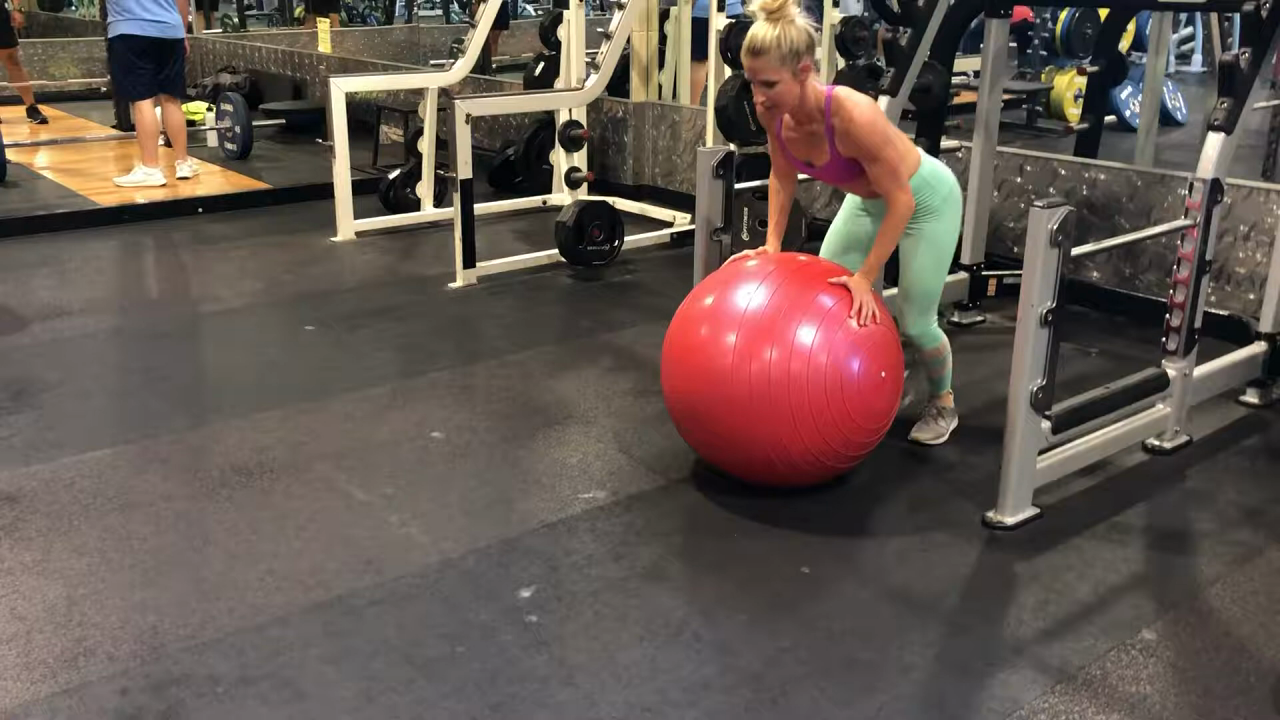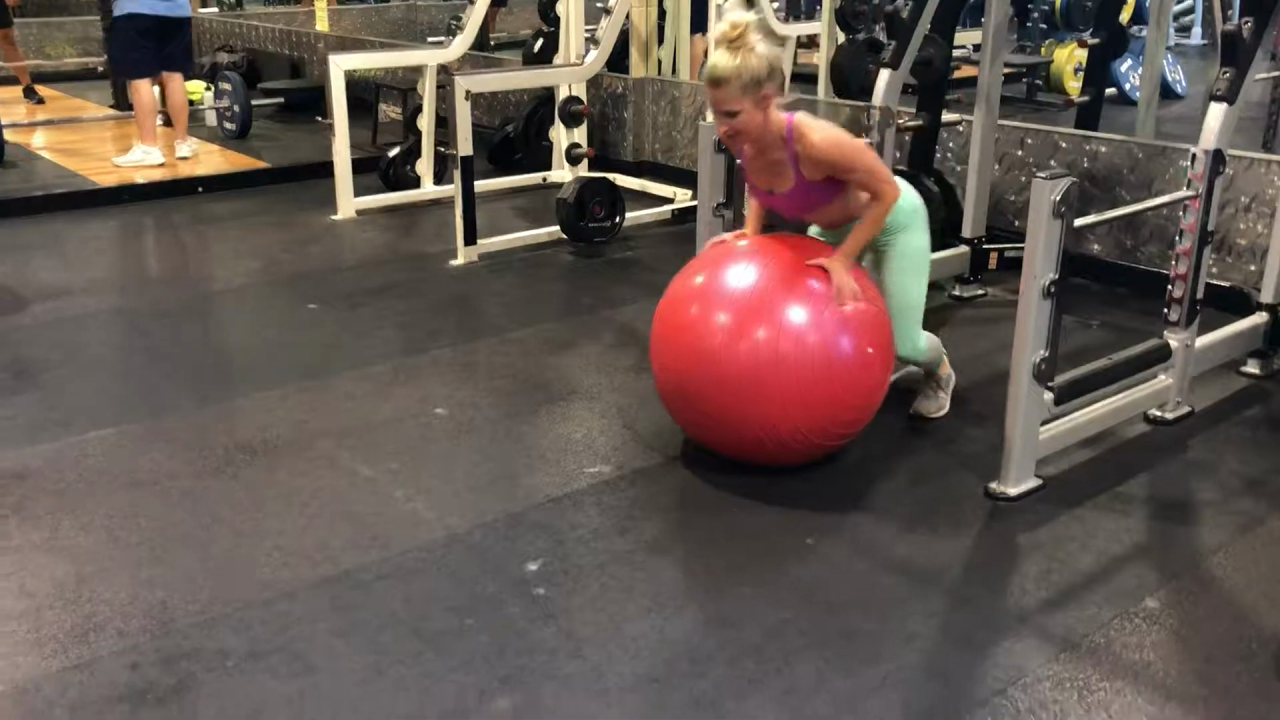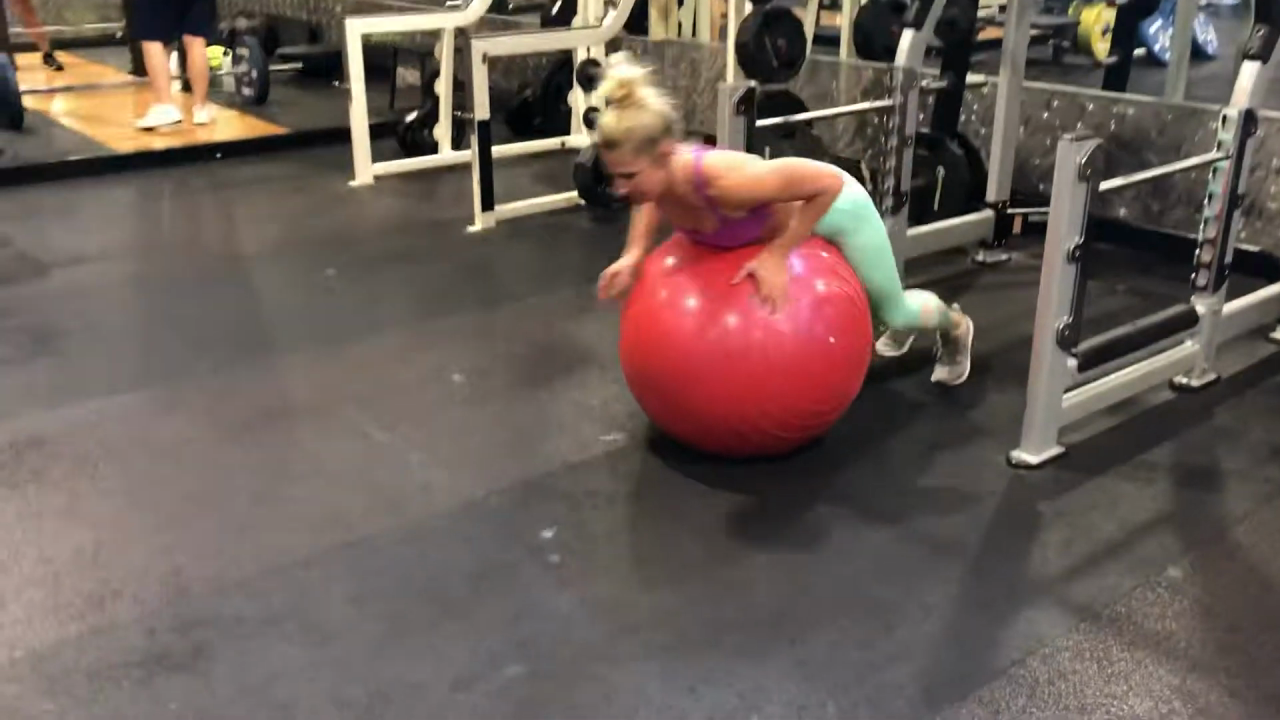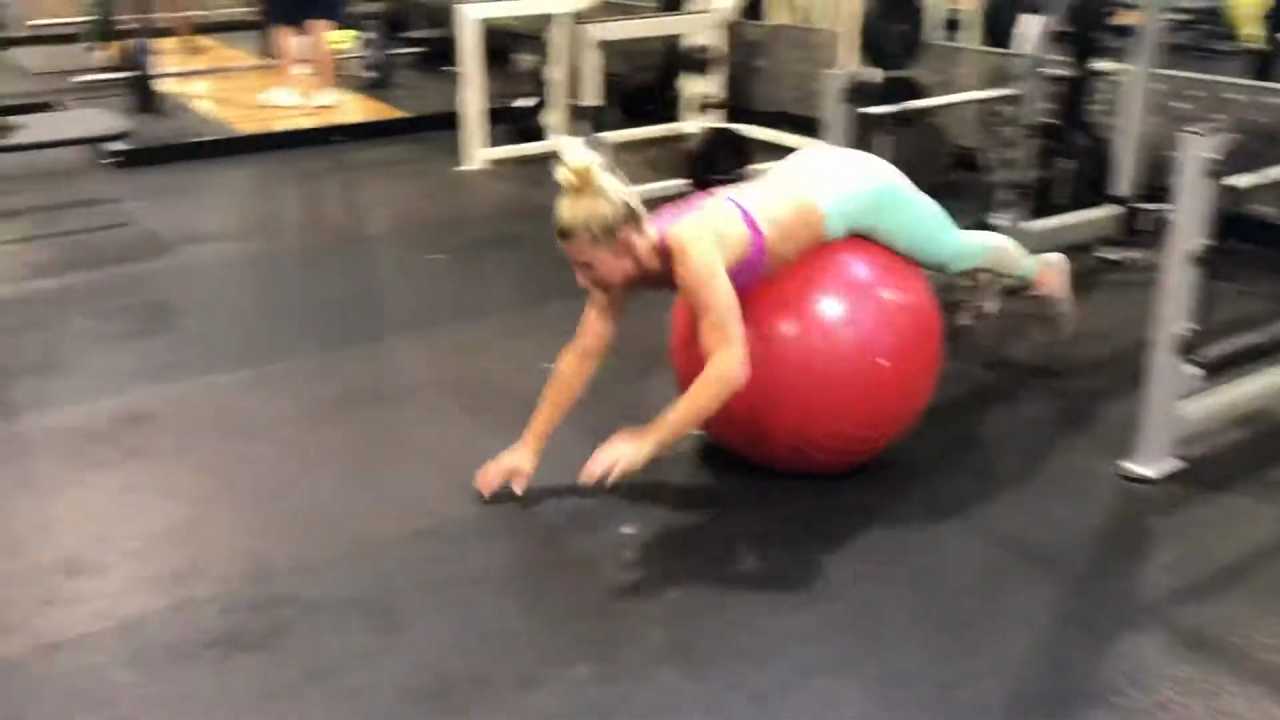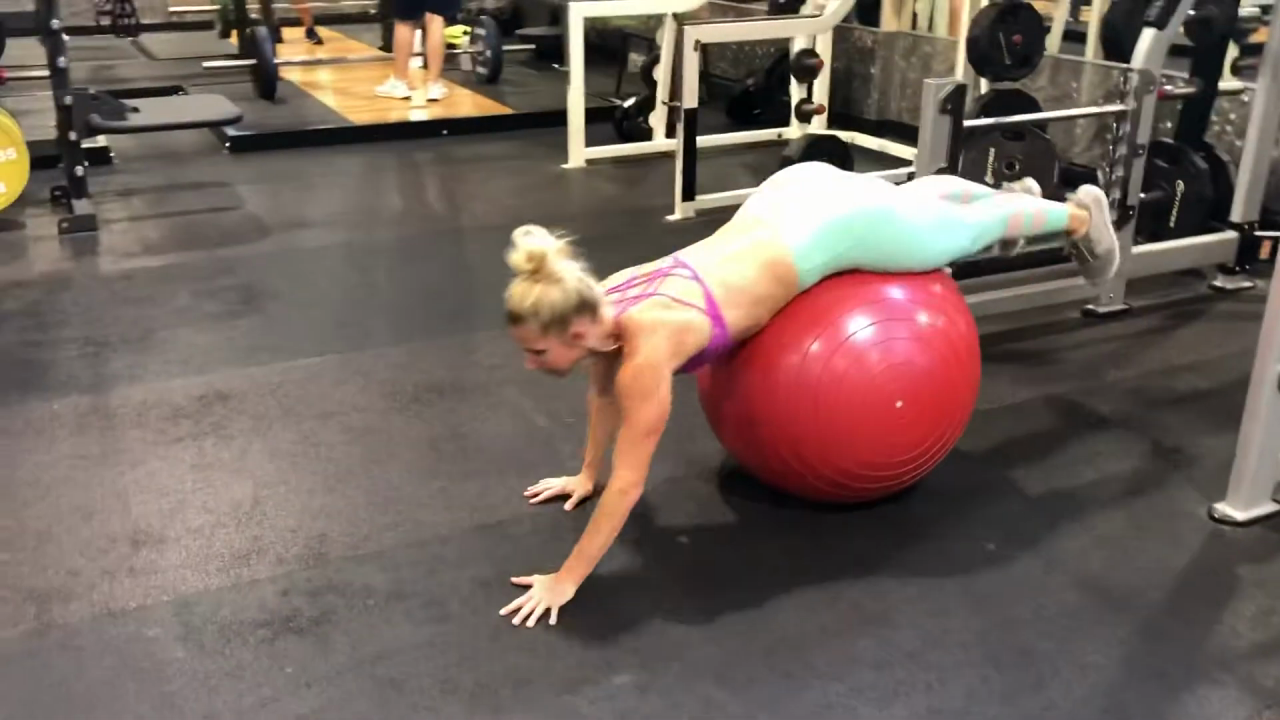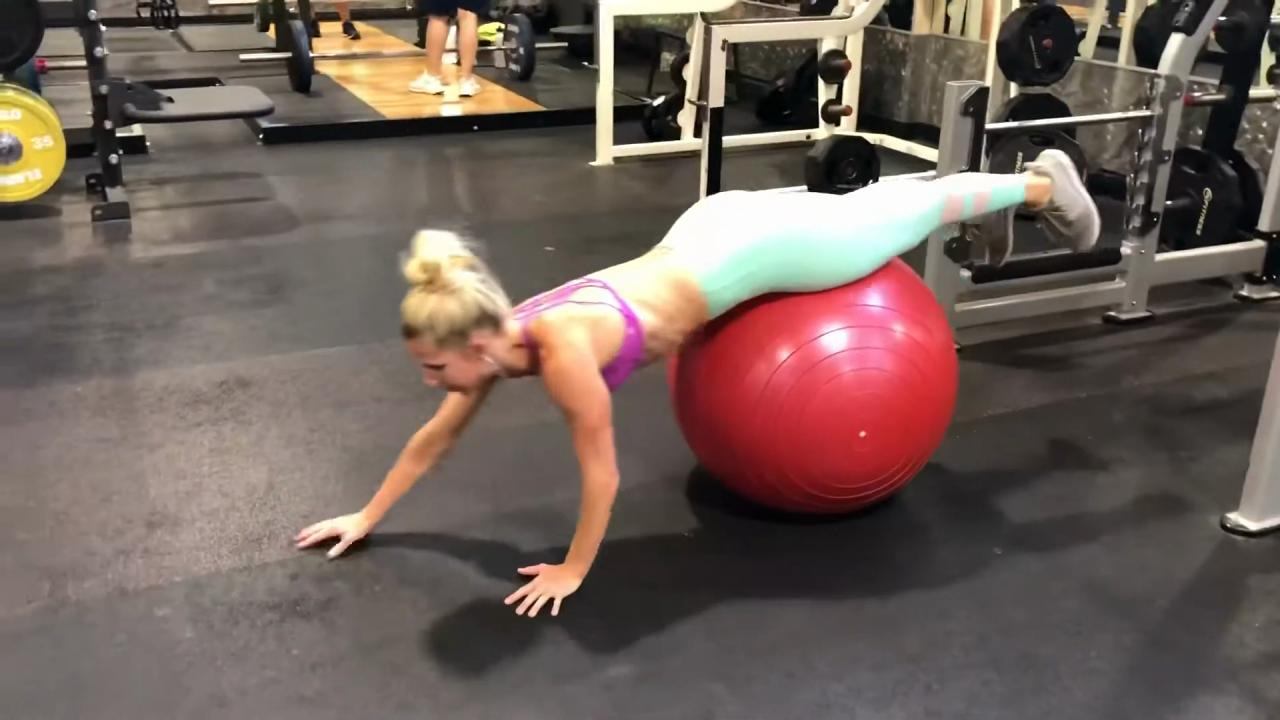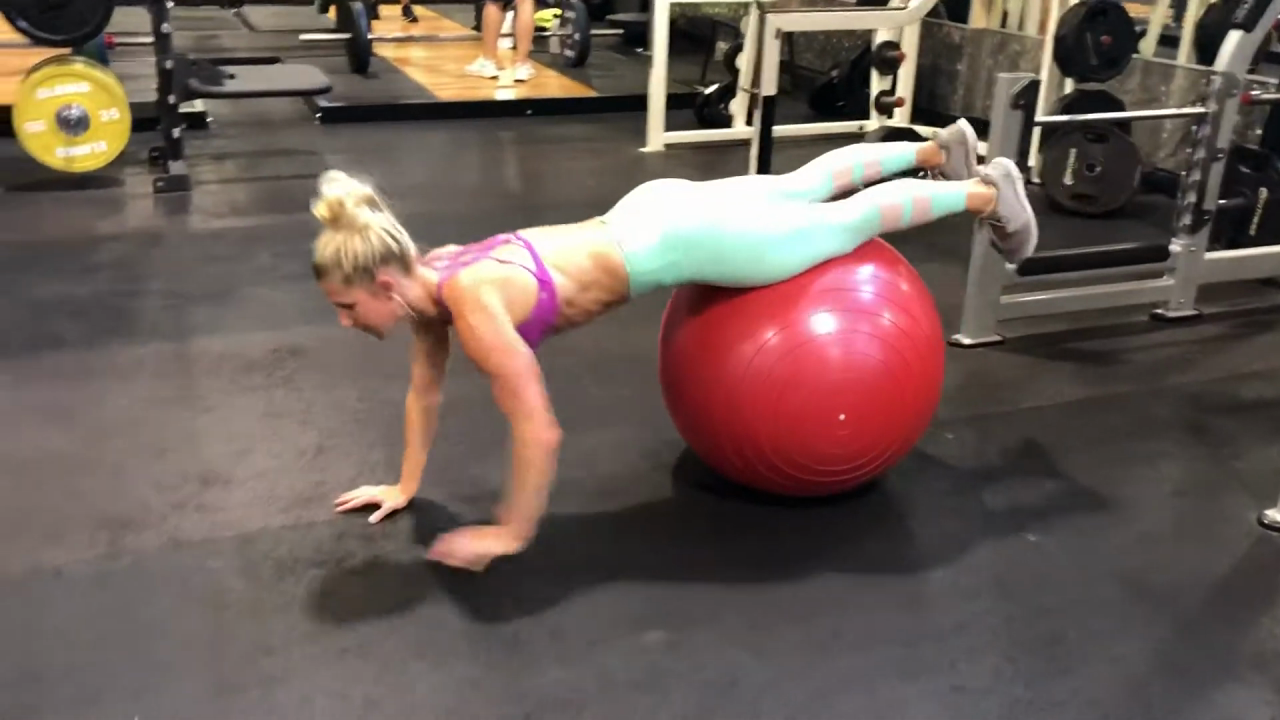
dt=0.3s
person 1, frame 1
left shoulder: (851, 115)
right shoulder: (772, 110)
left elbow: (900, 199)
right elbow: (782, 174)
left wrist: (864, 278)
right wrist: (772, 244)
left hip: (925, 197)
right hip: (867, 198)
left knee: (914, 322)
left ankle: (944, 402)
person 1, frame 2
left shoulder: (814, 142)
right shoulder: (736, 135)
left elbow: (887, 192)
left wrist: (842, 260)
right wrist: (750, 231)
left hip: (894, 217)
right hip: (834, 226)
left knee: (902, 343)
left ankle: (941, 372)
person 1, frame 3
left shoulder: (725, 180)
right shoulder: (652, 171)
left elbow: (829, 183)
right elbow: (651, 201)
left wrist: (775, 254)
right wrist: (634, 252)
left hip: (835, 208)
right hip: (785, 215)
left knee: (894, 310)
left ankle: (953, 326)
right ankle: (906, 325)
person 1, frame 4
left shoulder: (689, 256)
right shoulder: (622, 253)
left elbow: (730, 369)
right elbow: (583, 352)
left wrist: (645, 442)
right wrist: (528, 446)
left hip: (856, 191)
right hip: (805, 177)
left knee: (953, 253)
left ankle: (1046, 276)
person 1, frame 5
left shoulder: (646, 346)
right shoulder: (601, 302)
left elbow: (628, 480)
right elbow: (605, 381)
left wrist: (571, 574)
right wrist: (586, 471)
left hip: (837, 222)
right hip: (795, 193)
left knee: (967, 230)
right knee: (905, 193)
left ankle: (1080, 213)
right ankle: (1007, 192)
person 1, frame 6
left shoulder: (563, 352)
right shoulder: (494, 329)
left elbow: (600, 474)
right elbow: (438, 432)
left wrist: (574, 569)
right wrist: (367, 517)
left hip: (752, 250)
right hip: (714, 225)
left knee: (907, 222)
right knee: (853, 205)
left ankle: (1042, 184)
right ankle: (958, 187)
person 1, frame 7
left shoulder: (472, 307)
right shoulder: (427, 281)
left elbow: (540, 434)
right elbow: (425, 389)
left wrist: (513, 531)
right wrist: (406, 486)
left hip: (675, 241)
right hip: (650, 212)
left knee: (845, 225)
right knee: (799, 187)
left ankle: (986, 192)
right ankle: (936, 151)
